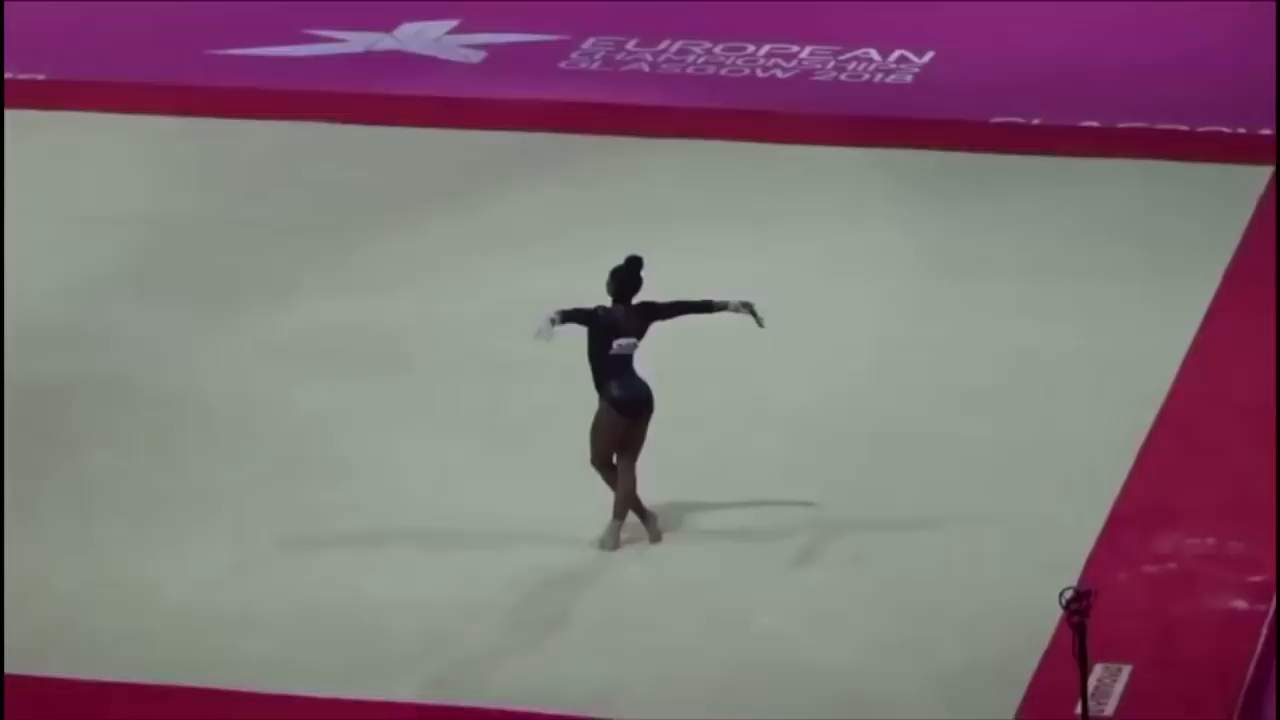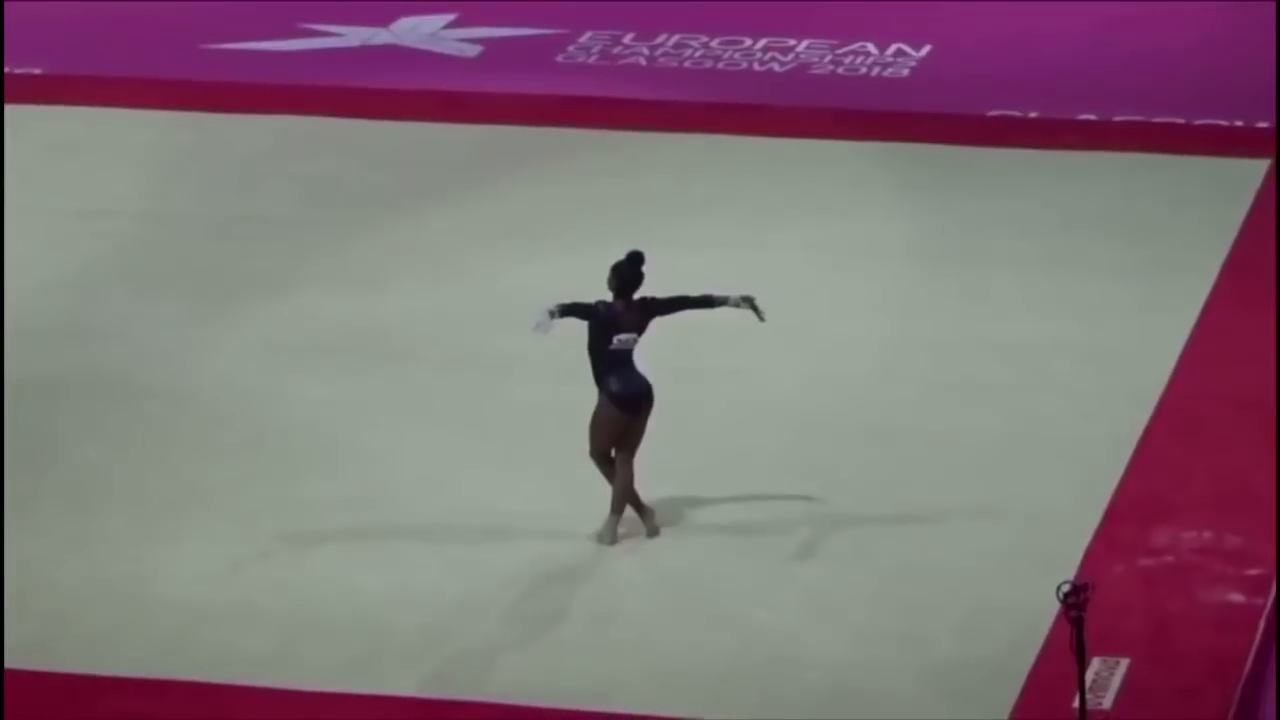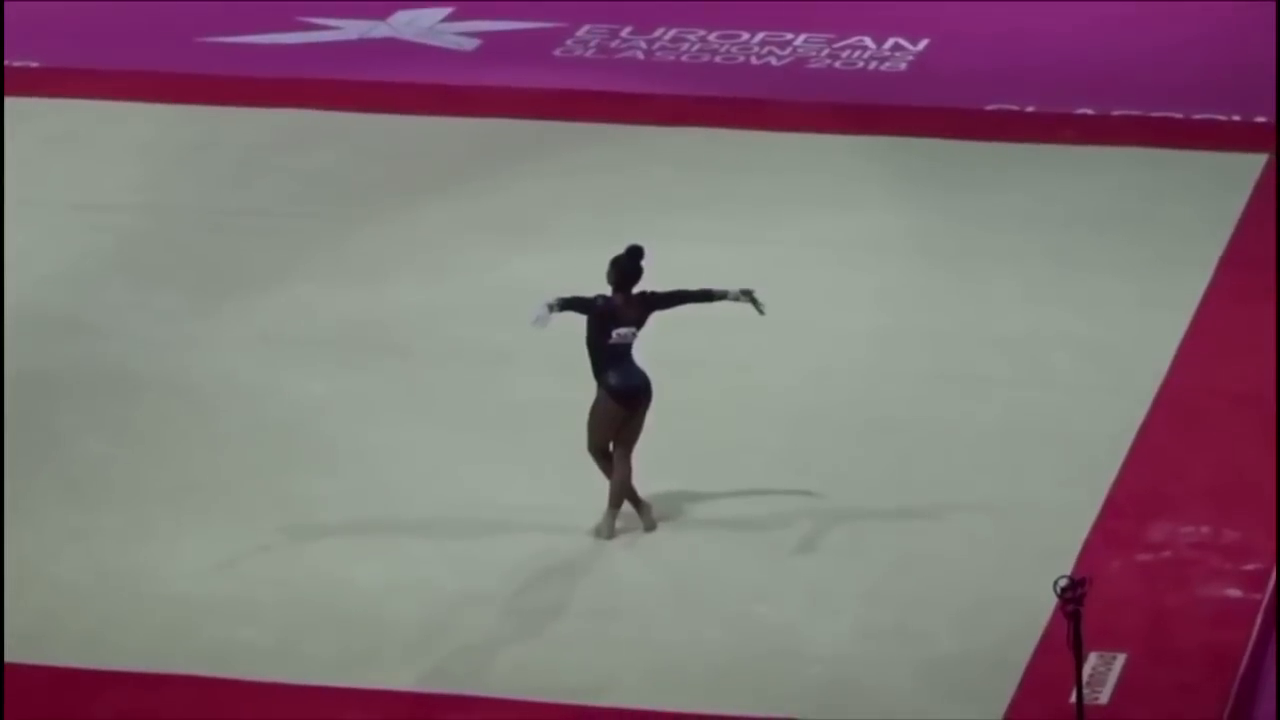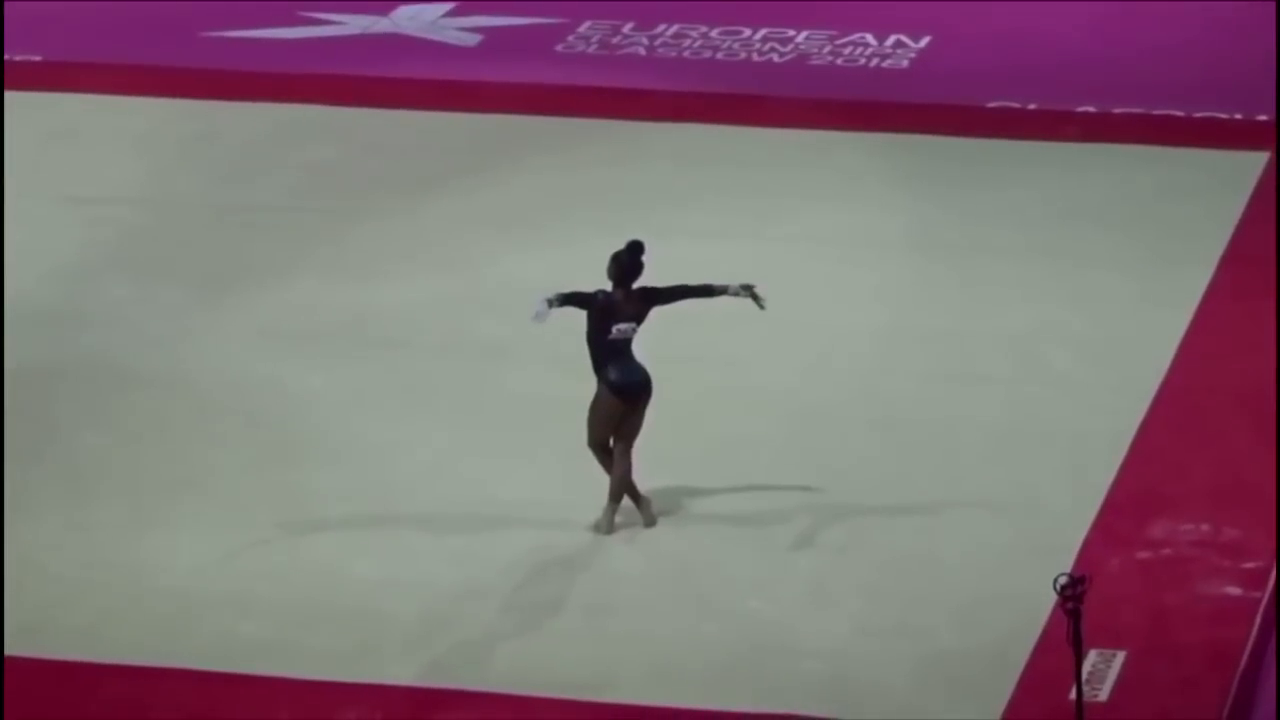
dt=0.4s
person 1, frame 1
left shoulder: (601, 317)
right shoulder: (644, 313)
left elbow: (574, 314)
right elbow: (688, 306)
left wrist: (553, 319)
right wrist: (731, 305)
left hip: (617, 400)
right hip: (641, 397)
left knee: (601, 461)
right knee: (626, 464)
left ankle: (643, 515)
right ankle: (615, 528)
person 1, frame 2
left shoulder: (601, 312)
right shoulder: (645, 309)
left elbow: (574, 308)
right elbow: (689, 301)
left wrist: (552, 311)
right wrist: (732, 300)
left hip: (616, 395)
right hip: (641, 392)
left knee: (600, 455)
right knee: (624, 458)
left ankle: (641, 509)
right ankle: (613, 522)
person 1, frame 3
left shoulder: (601, 306)
right shoulder: (644, 303)
left elbow: (574, 302)
right elbow: (688, 295)
left wrist: (551, 305)
right wrist: (732, 294)
left hip: (615, 389)
right hip: (639, 387)
left knee: (598, 449)
right knee: (622, 454)
left ankle: (638, 504)
right ankle: (611, 517)
person 1, frame 4
left shoulder: (601, 302)
right shoulder: (645, 298)
left elbow: (573, 297)
right elbow: (689, 291)
left wrist: (550, 301)
right wrist: (733, 289)
left hip: (615, 384)
right hip: (640, 382)
left knee: (598, 444)
right knee: (622, 449)
left ankle: (638, 500)
right ankle: (610, 513)
